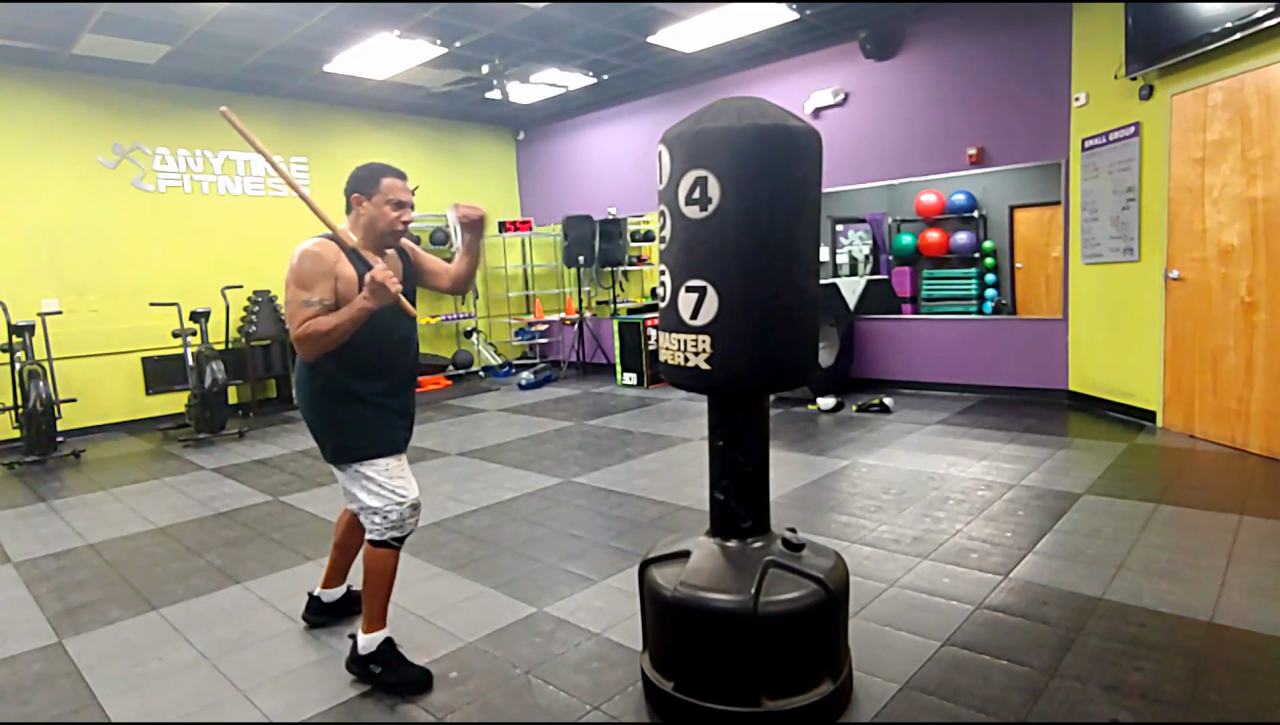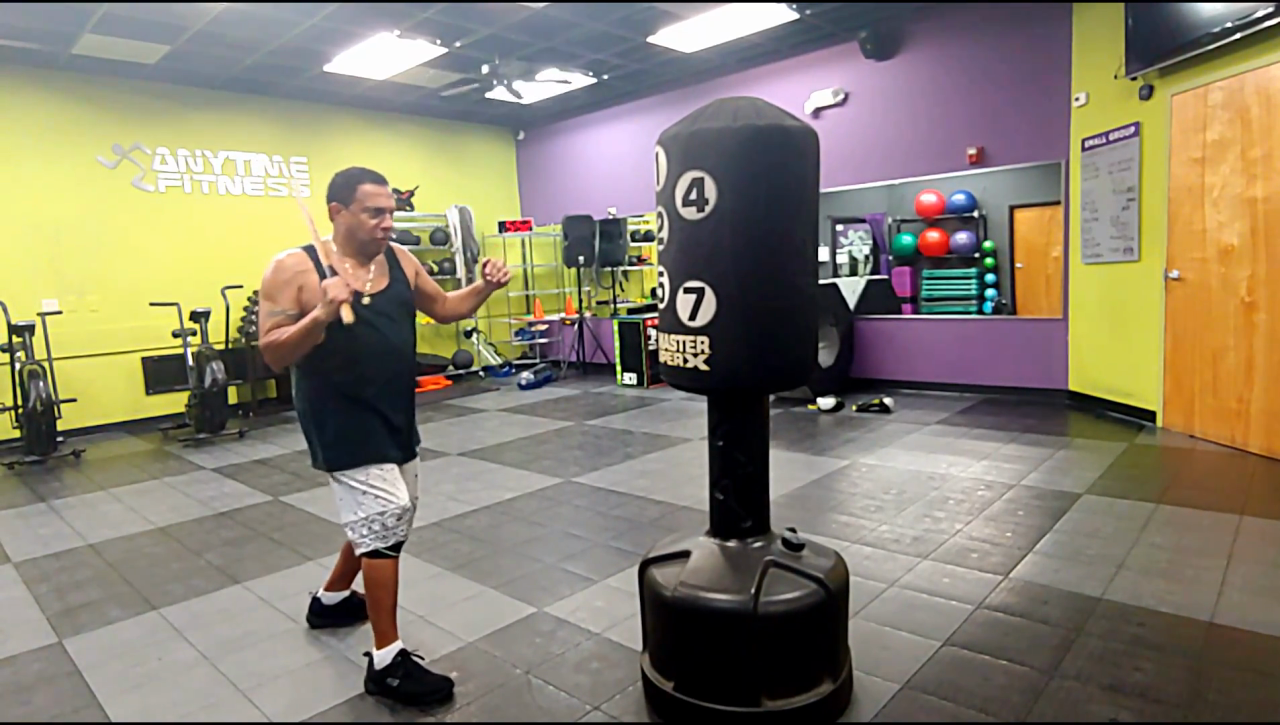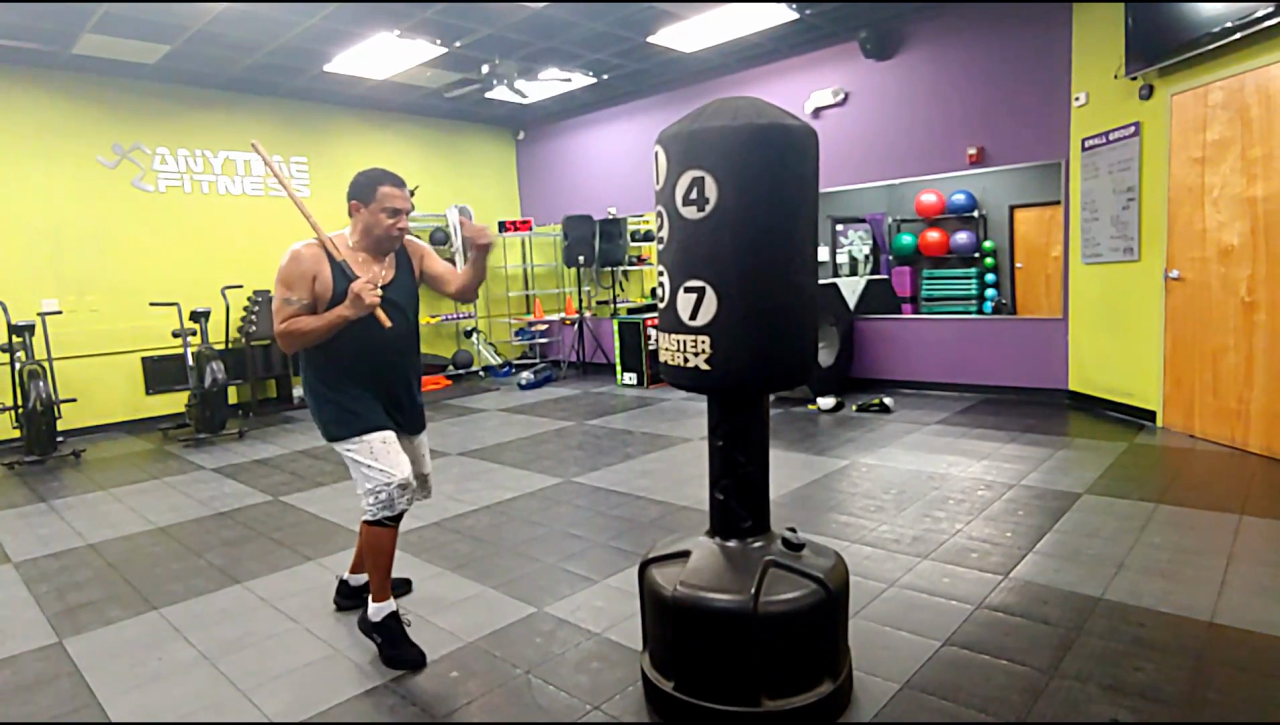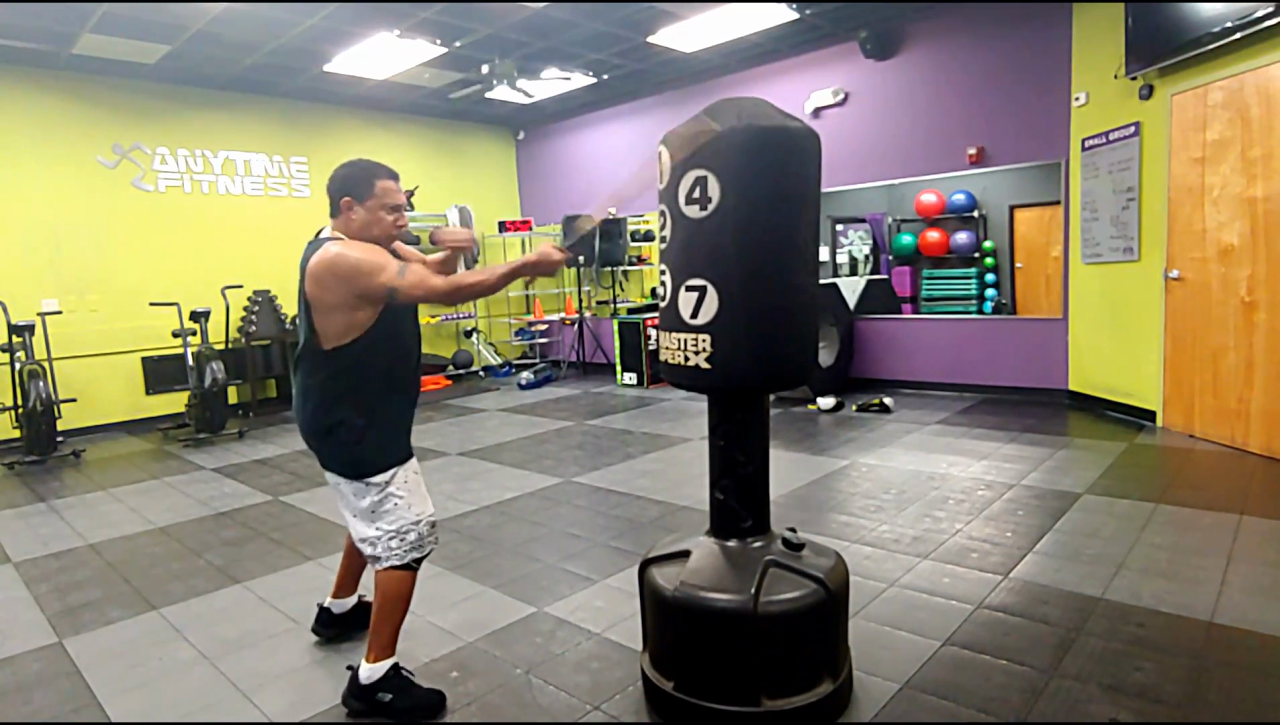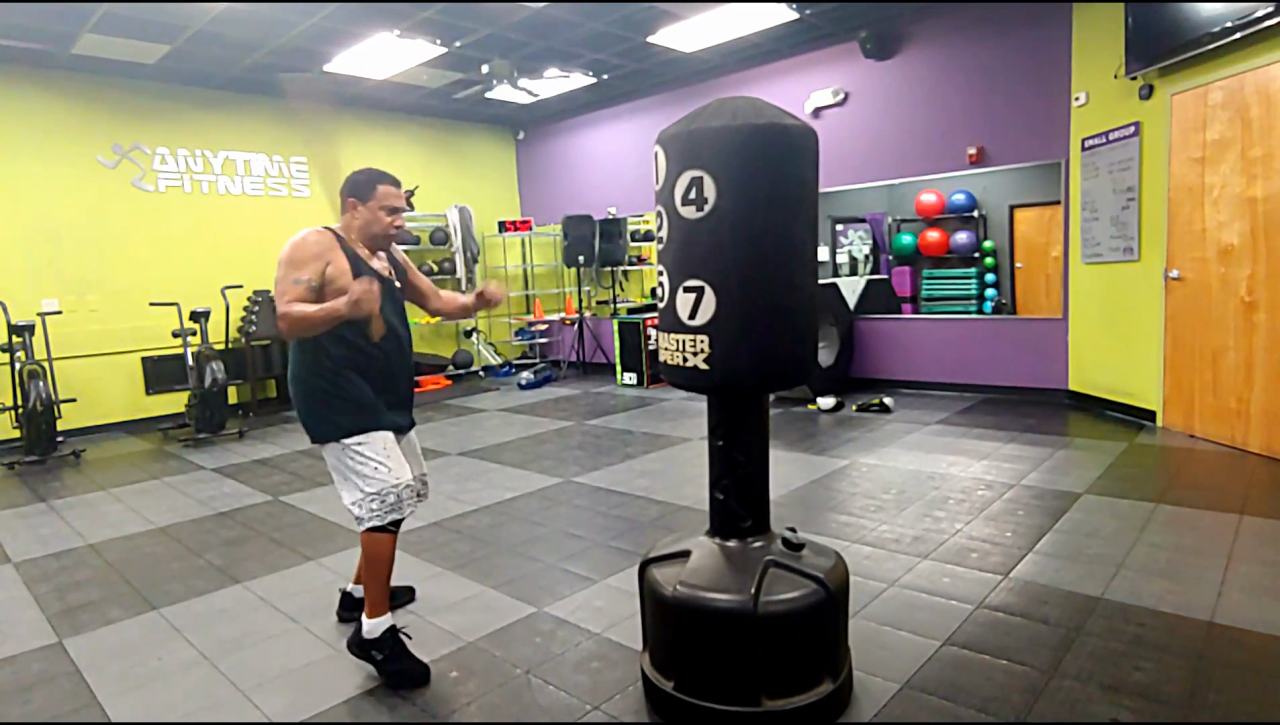
dt=1s
person 1, frame 1
left shoulder: (401, 251)
right shoulder: (318, 256)
left elbow: (455, 282)
right elbow: (305, 343)
left wrist: (472, 235)
right wrist: (365, 303)
left hip: (379, 405)
right hip: (345, 407)
left knee: (367, 501)
right knee: (393, 510)
left ankle: (329, 597)
right ankle: (372, 648)
person 1, frame 2
left shoulder: (399, 259)
right shoulder: (293, 268)
left elbow: (446, 308)
right elbow: (274, 354)
left wrist: (484, 287)
right wrist: (320, 316)
left hip: (395, 418)
right hip: (343, 422)
left knee: (380, 517)
right knee: (384, 521)
left ankle: (331, 598)
right ankle: (387, 662)
person 1, frame 3
left shoulder: (409, 250)
right shoulder: (307, 258)
left elbow: (461, 289)
right elbow: (285, 337)
left wrist: (478, 256)
right wrist: (348, 310)
left hip: (401, 398)
right hip: (346, 400)
left knee: (401, 487)
right knee: (389, 486)
left ankle: (358, 580)
right ankle: (379, 613)
person 1, frame 4
left shoulder: (373, 246)
right shoulder: (341, 261)
left elbow: (432, 271)
right elbow: (442, 291)
left wrist: (451, 248)
right wrist: (526, 265)
left hip: (362, 416)
right hip: (353, 427)
left knee: (379, 517)
right knee: (406, 535)
left ankle: (339, 608)
right ankle: (374, 678)
person 1, frame 5
left shoulder: (390, 255)
right shoulder: (312, 247)
left elbow: (435, 300)
right elbow: (287, 320)
left wrist: (476, 300)
right wrist: (344, 308)
left hip: (385, 401)
right hip: (340, 401)
left knee: (401, 491)
right knee: (385, 496)
left ankle: (360, 591)
right ankle: (374, 631)
